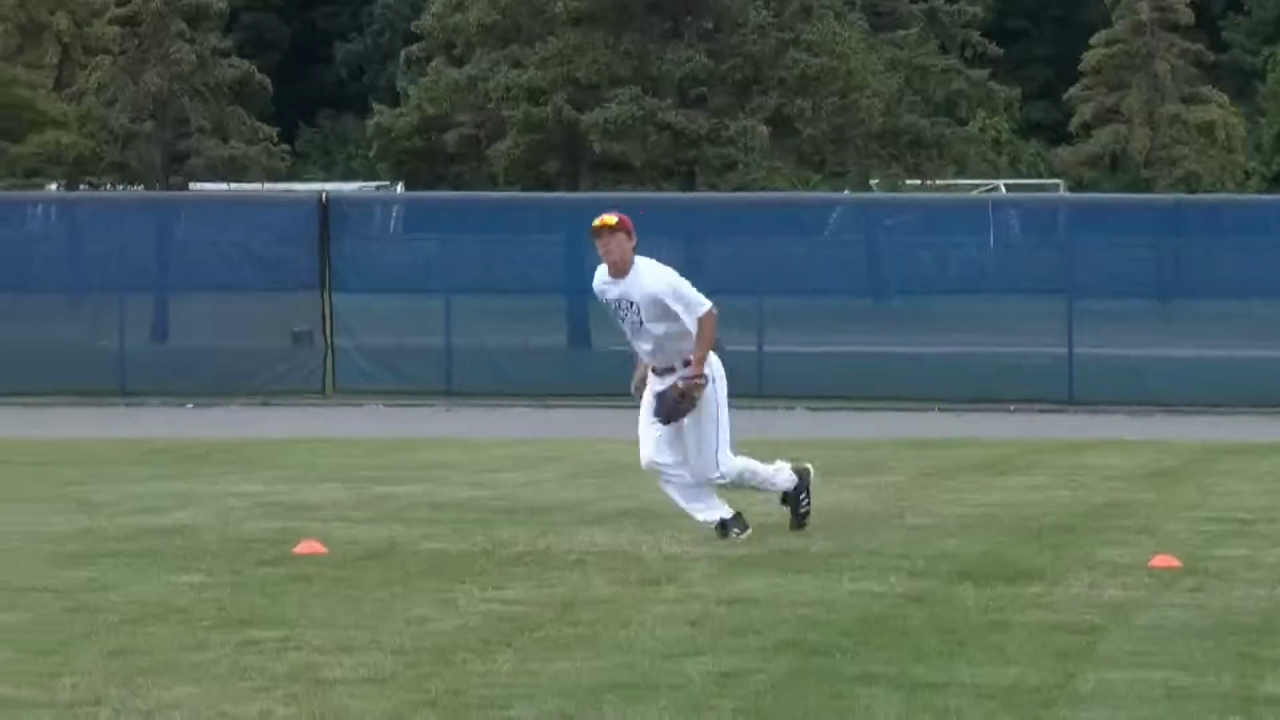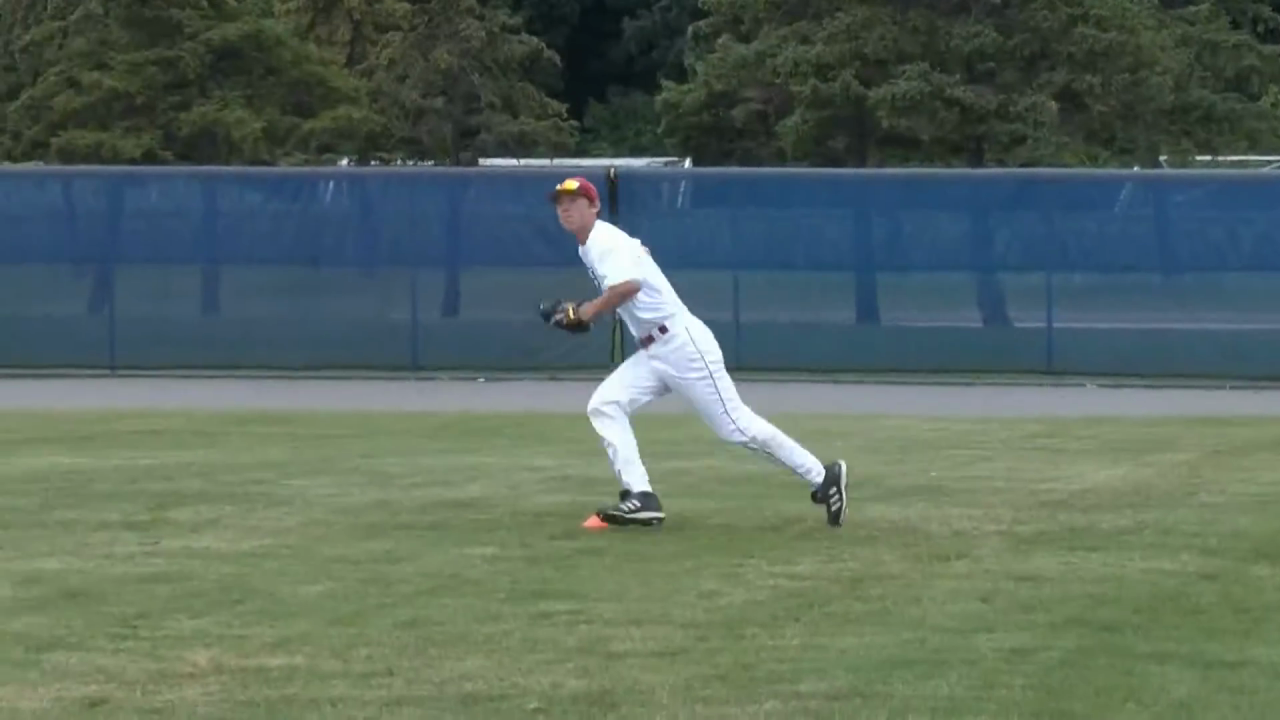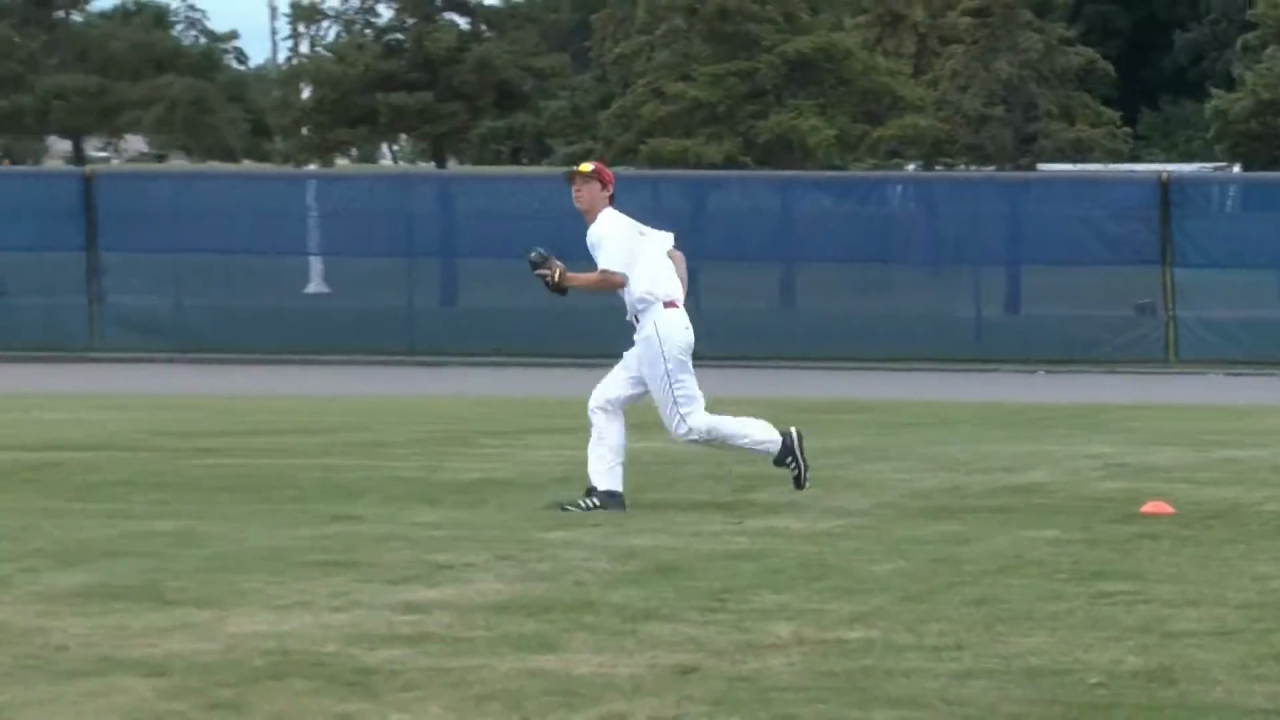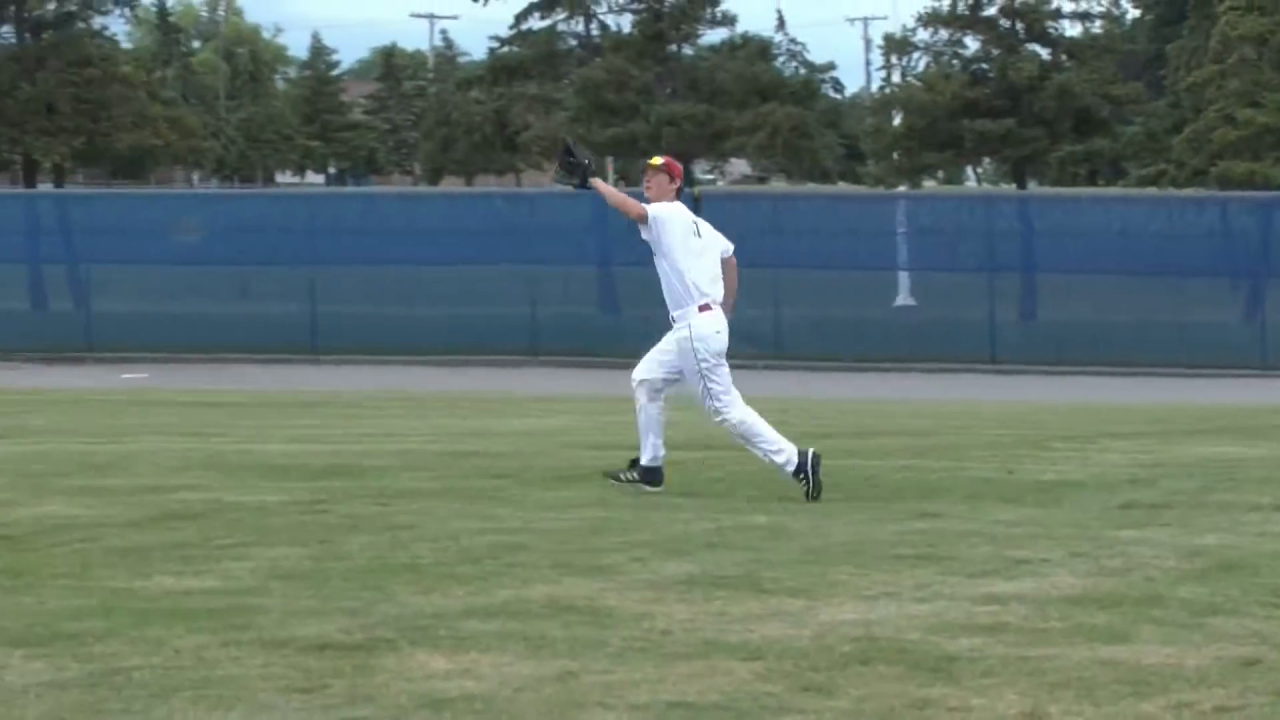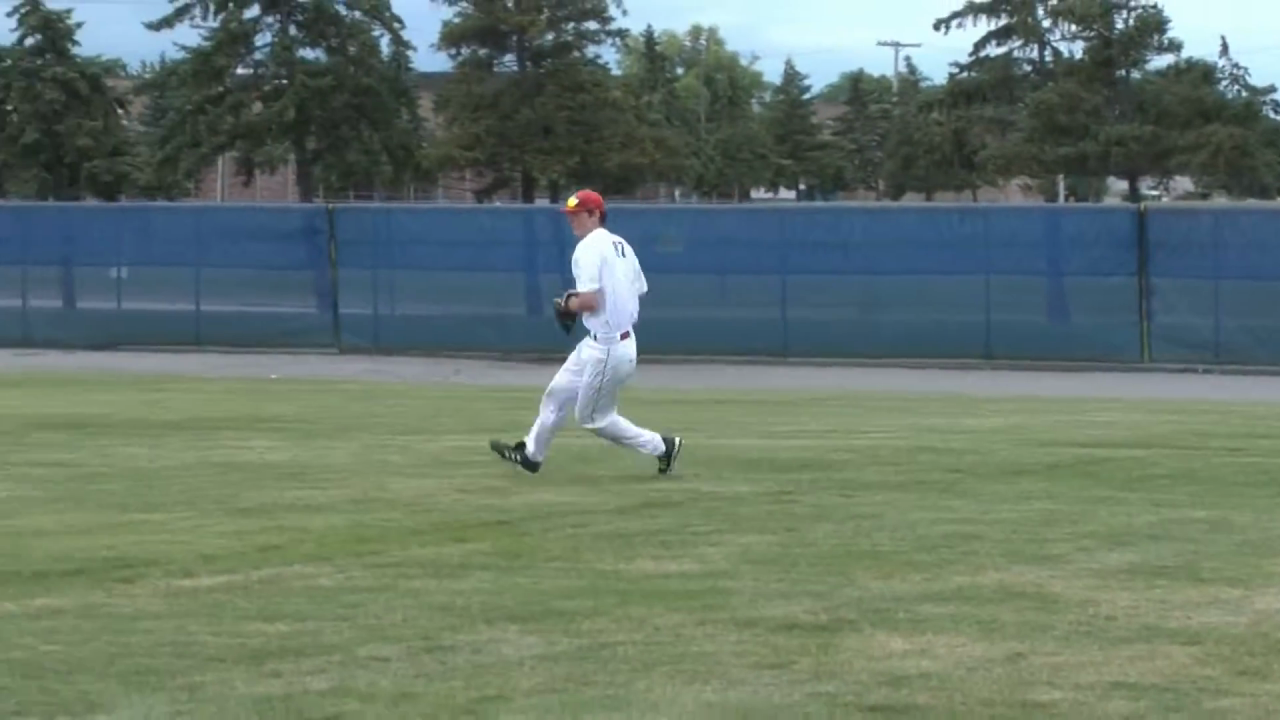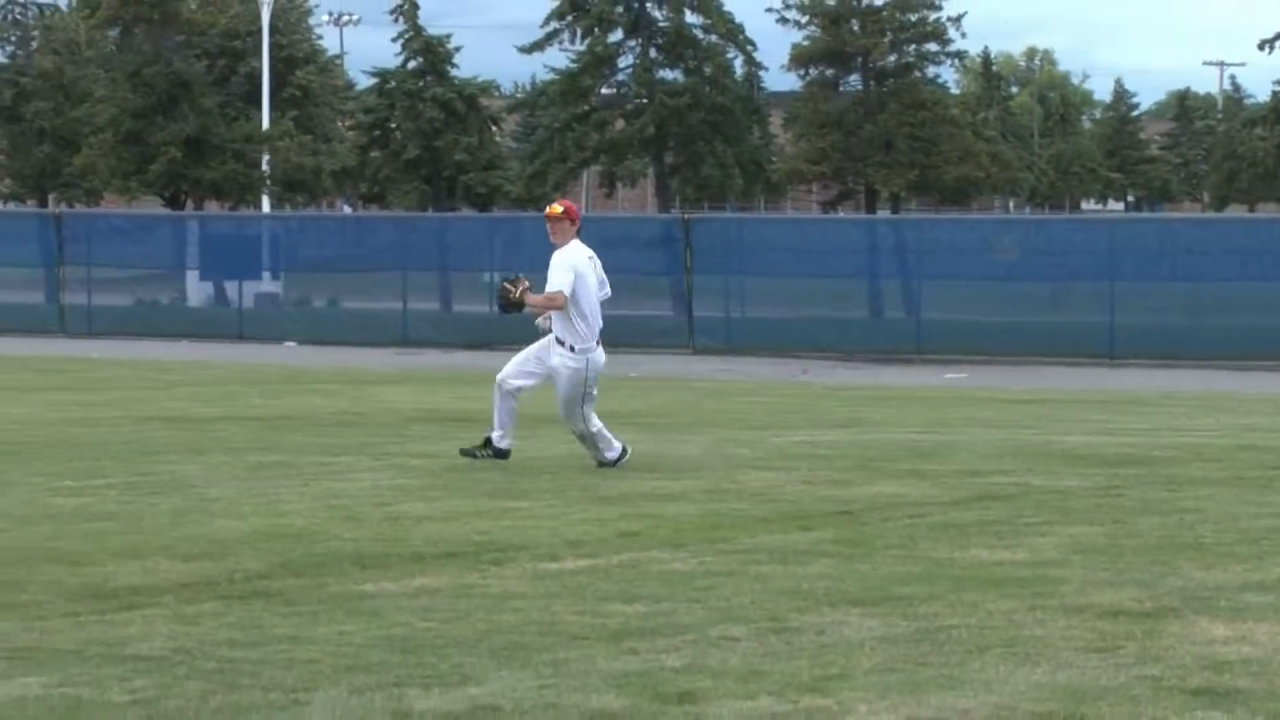
dt=0.5s
person 1, frame 1
left shoulder: (656, 280)
right shoulder: (601, 281)
left elbow: (708, 314)
left wrist: (696, 372)
left hip: (697, 375)
right hip: (660, 379)
left knee: (715, 470)
right knee: (655, 461)
left ankle: (791, 479)
right ankle: (724, 518)
person 1, frame 2
left shoulder: (603, 242)
right shoulder: (589, 247)
left elbow: (629, 284)
left wrist: (588, 312)
left hip: (680, 343)
right hip: (654, 347)
left knee: (736, 426)
right knee: (603, 406)
left ankle: (823, 478)
right ankle: (640, 498)
person 1, frame 3
left shoulder: (605, 227)
right shoulder: (625, 226)
left elbow: (614, 278)
right elbow: (676, 256)
left wrist: (564, 279)
right wrist: (676, 304)
left hip: (659, 330)
right hip: (656, 333)
left knee: (686, 424)
right knee: (603, 403)
left ankle: (778, 443)
right ankle: (607, 492)
person 1, frame 4
left shoulder: (670, 215)
right shoulder: (693, 222)
left elbow: (633, 209)
right elbow: (730, 260)
left wrist: (593, 180)
right wrist: (721, 308)
left hip: (698, 328)
right hip: (690, 327)
left knee: (726, 409)
right knee: (646, 379)
left ankle: (798, 462)
right ankle: (650, 467)
person 1, frame 5
left shoulder: (588, 248)
right shoulder: (621, 245)
left elbow: (590, 301)
right elbow: (639, 291)
left wrist: (570, 304)
left hip: (607, 348)
right hip: (619, 343)
left knee: (593, 416)
right knee: (558, 393)
left ankle: (661, 446)
right ankle: (531, 453)
person 1, frame 6
left shoulder: (564, 258)
right shoulder: (588, 255)
left elbow: (555, 301)
right elbow: (603, 295)
left wrist: (524, 297)
left hip: (579, 356)
right hip: (557, 345)
left knee: (577, 417)
right knee: (507, 381)
left ankle: (612, 454)
right ankle: (498, 443)
